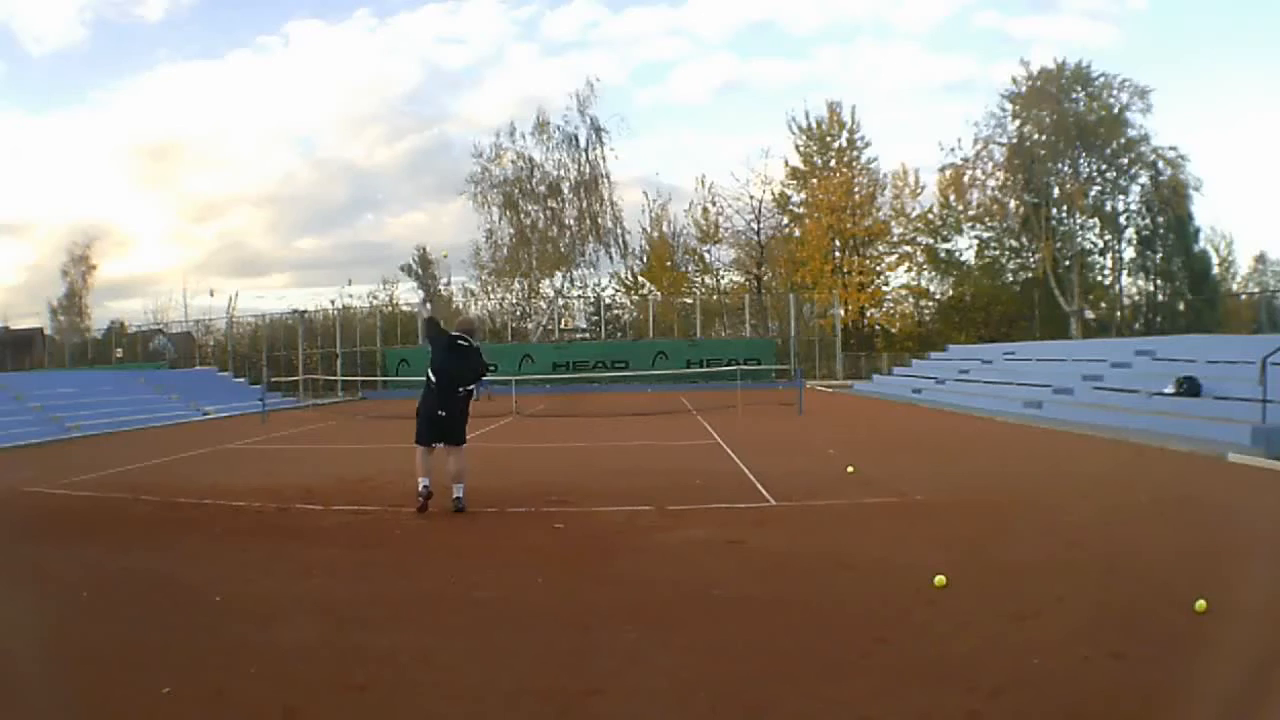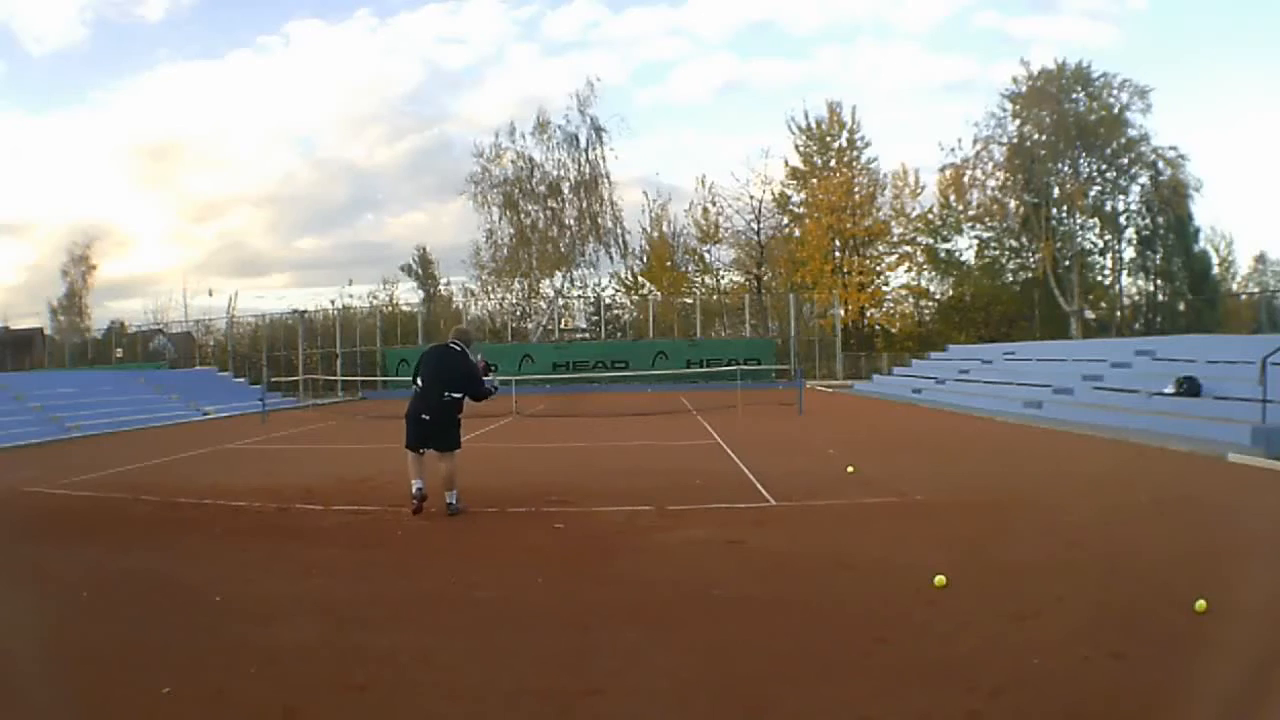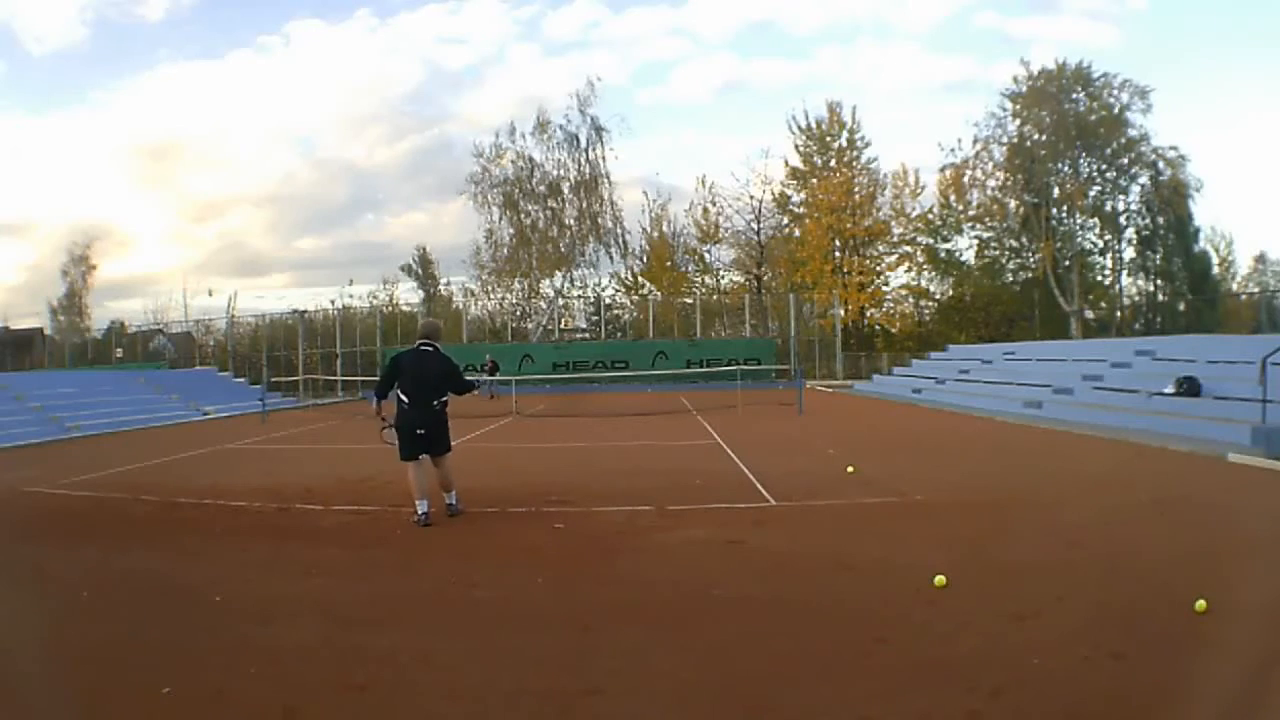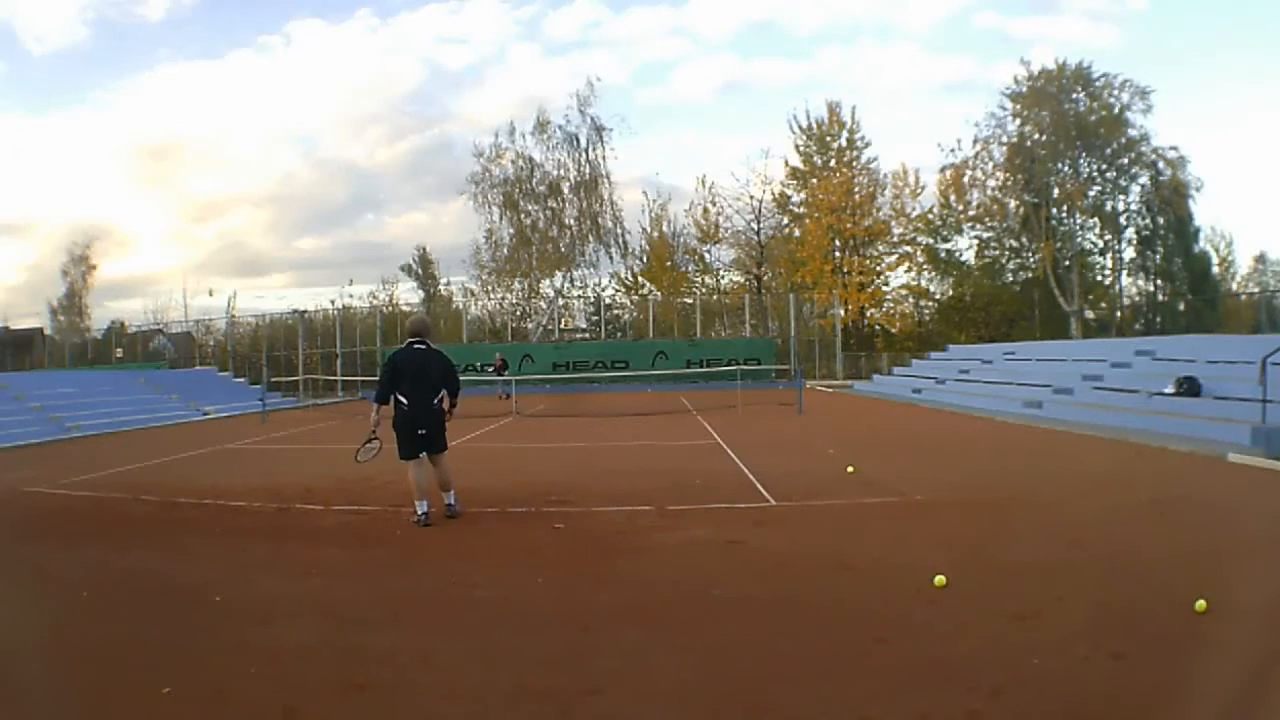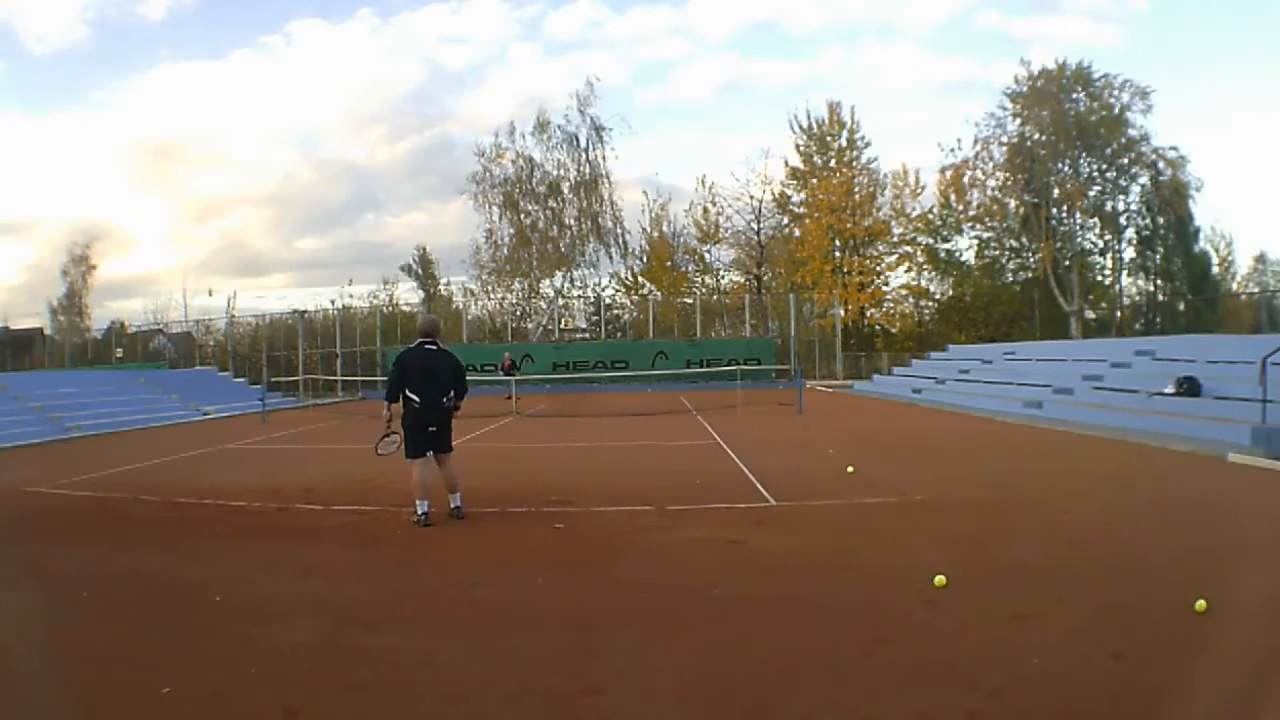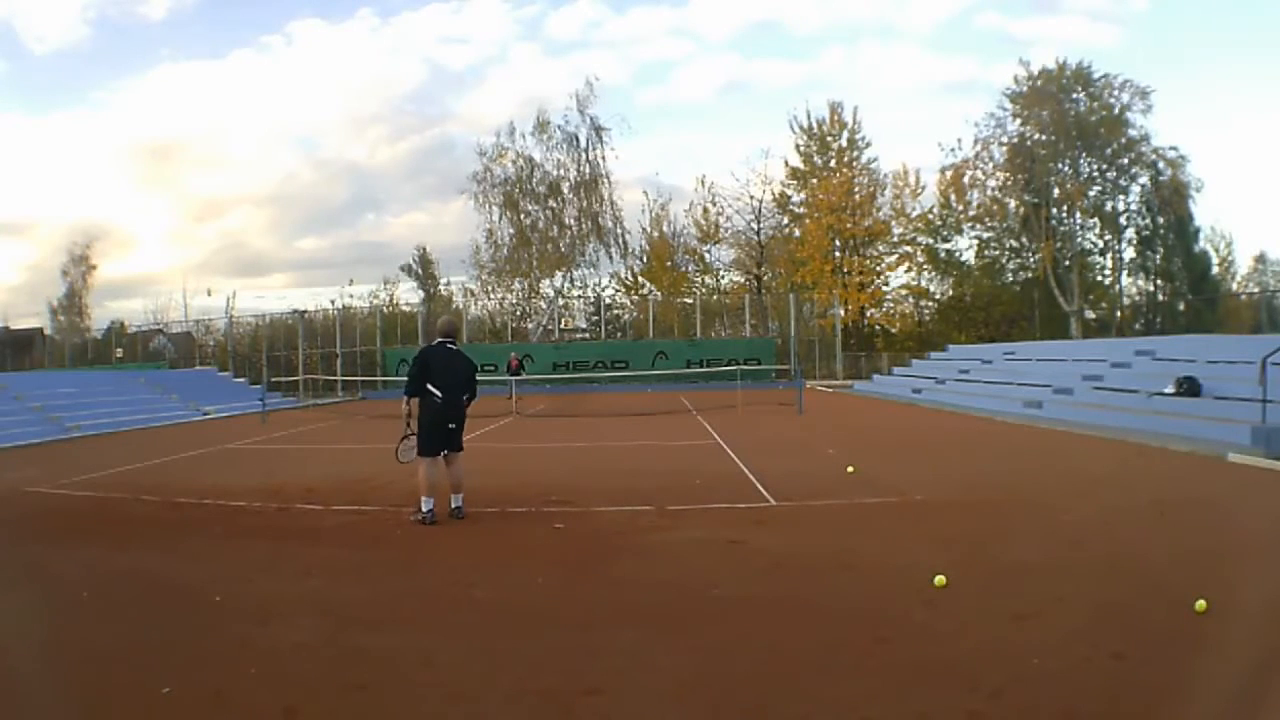
dt=0.4s
person 1, frame 1
left shoulder: (444, 342)
right shoulder: (475, 356)
left elbow: (432, 330)
right elbow: (481, 372)
left wrist: (429, 316)
left hip: (431, 406)
right hip: (457, 409)
left knee: (424, 448)
right knee: (455, 451)
left ankle: (424, 487)
right ankle: (458, 497)
person 1, frame 2
left shoulder: (432, 351)
right shoulder: (468, 365)
left elbow: (416, 373)
right elbow: (478, 394)
right wrist: (492, 389)
left hip: (418, 409)
right hip: (445, 414)
left knee: (415, 452)
right knee: (446, 457)
left ankle: (417, 490)
right ankle: (451, 502)
person 1, frame 3
left shoulder: (402, 358)
right shoulder: (445, 362)
left elbow: (384, 382)
right elbow: (459, 386)
left wrist: (378, 403)
right wrist: (475, 384)
left hip: (407, 420)
right hip: (435, 419)
left knee: (414, 464)
right knee: (441, 461)
left ankle: (422, 512)
right ankle: (451, 503)
person 1, frame 4
left shoulder: (397, 358)
right shoulder: (440, 358)
left elbow: (384, 387)
right elbow: (453, 386)
left wrist: (376, 412)
right wrist: (451, 407)
left hip: (407, 419)
right hip: (433, 417)
left knee: (415, 464)
right knee: (439, 460)
left ankle: (422, 512)
right ankle: (450, 504)
person 1, frame 5
left shoulder: (406, 356)
right shoulder: (449, 358)
left elbow: (394, 384)
right elbow: (461, 387)
left wrist: (387, 408)
right wrist: (455, 407)
left hip: (415, 417)
right hip: (441, 416)
left knee: (418, 463)
right knee: (446, 461)
left ankle: (422, 512)
right ankle: (456, 506)
person 1, frame 6
left shoulder: (427, 353)
right shoulder: (465, 360)
left elbow: (413, 380)
right elbow: (471, 391)
left wrist: (407, 403)
left hip: (432, 414)
right hip: (456, 414)
left knee: (427, 461)
right knee: (453, 460)
left ankle: (427, 511)
right ankle: (457, 507)
